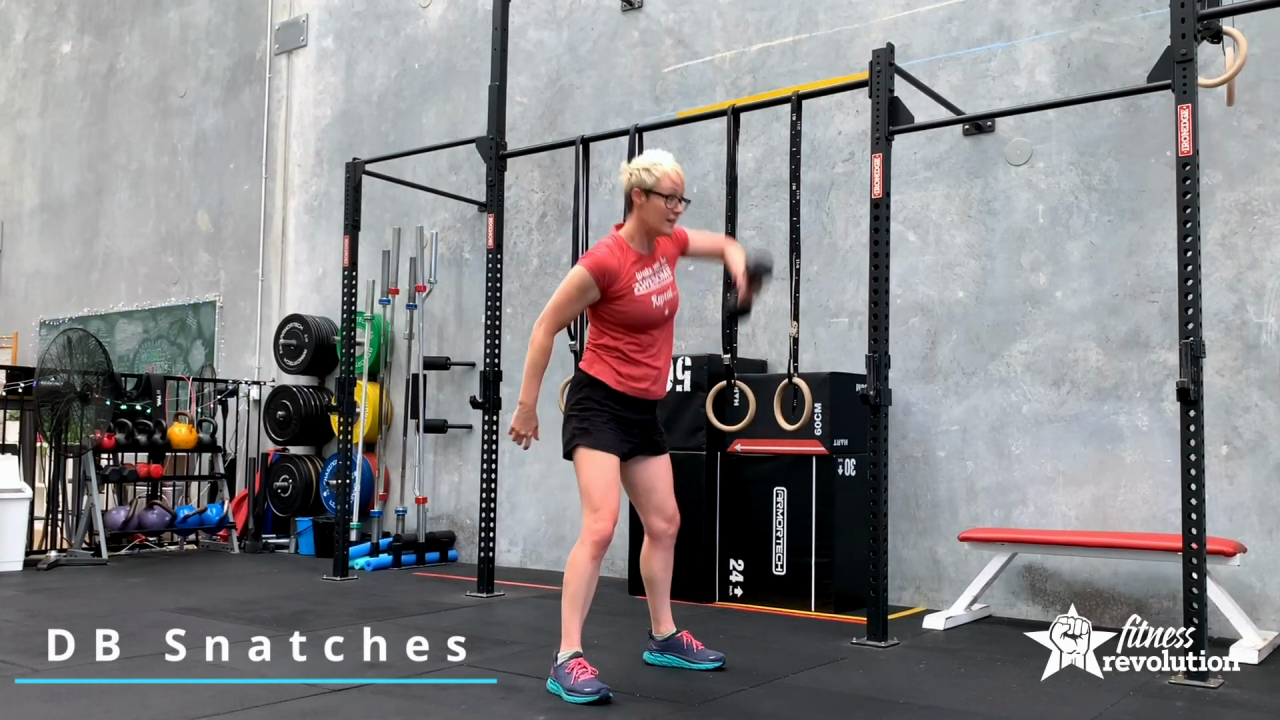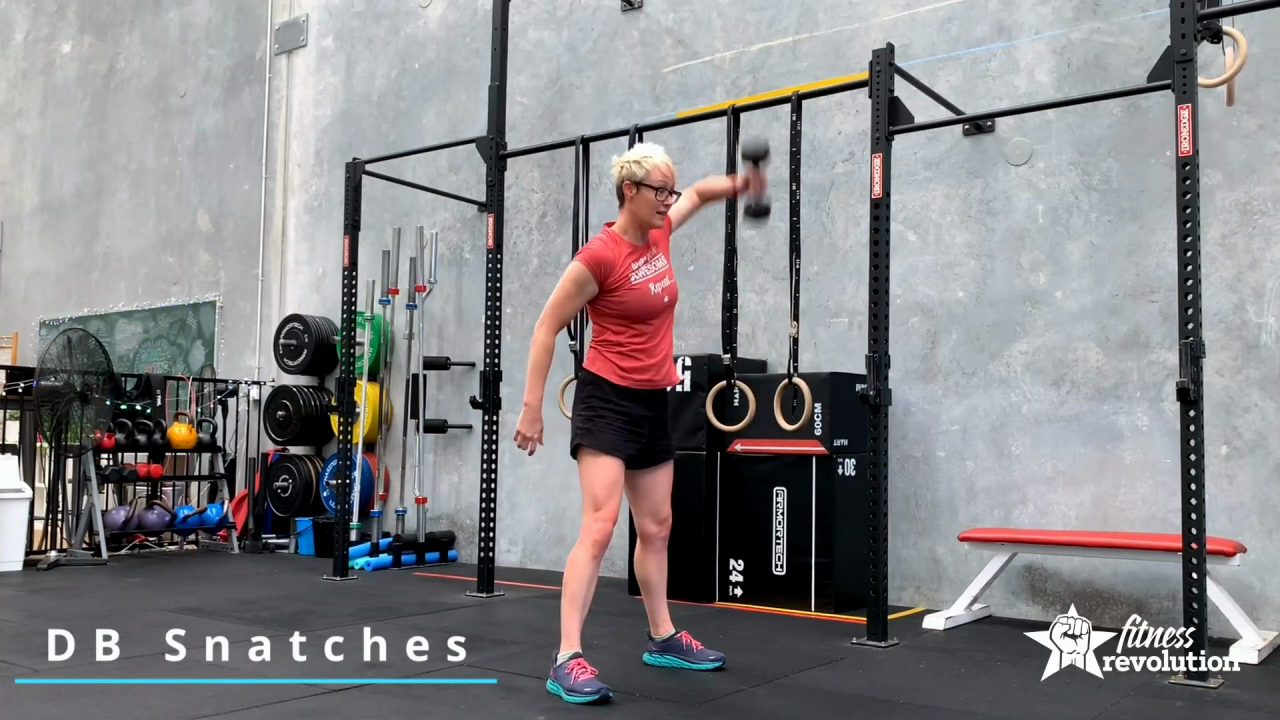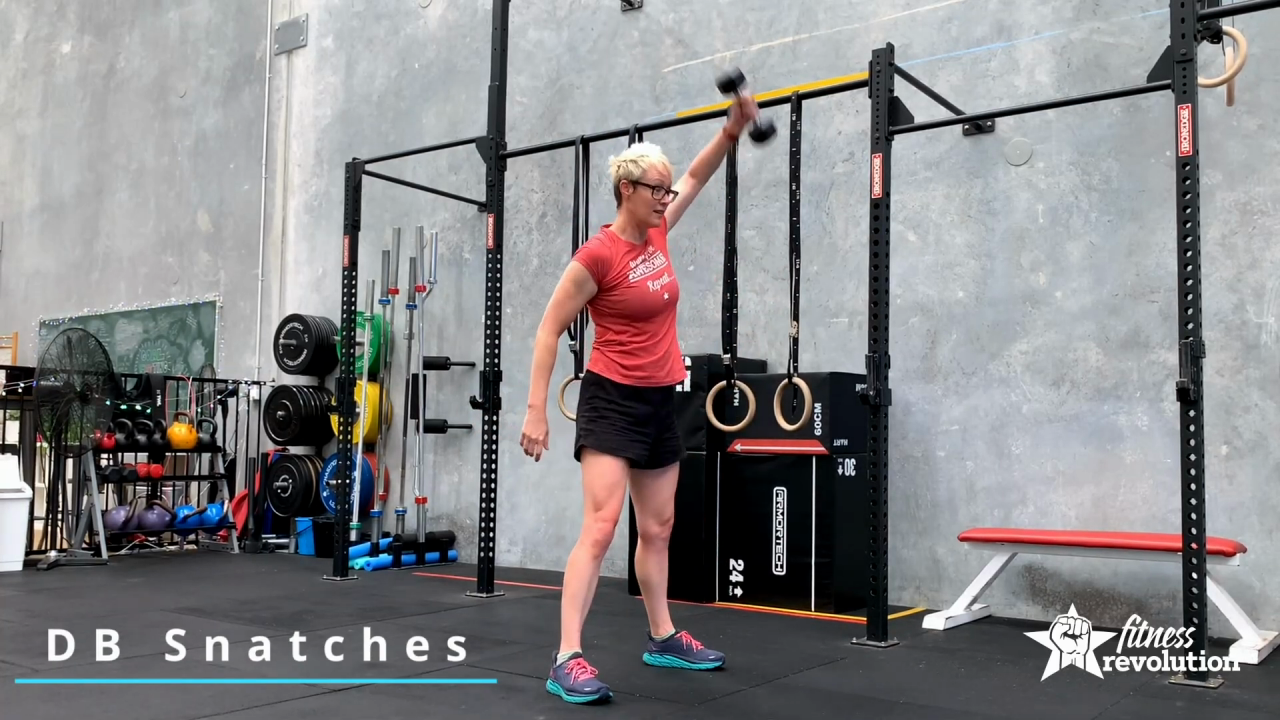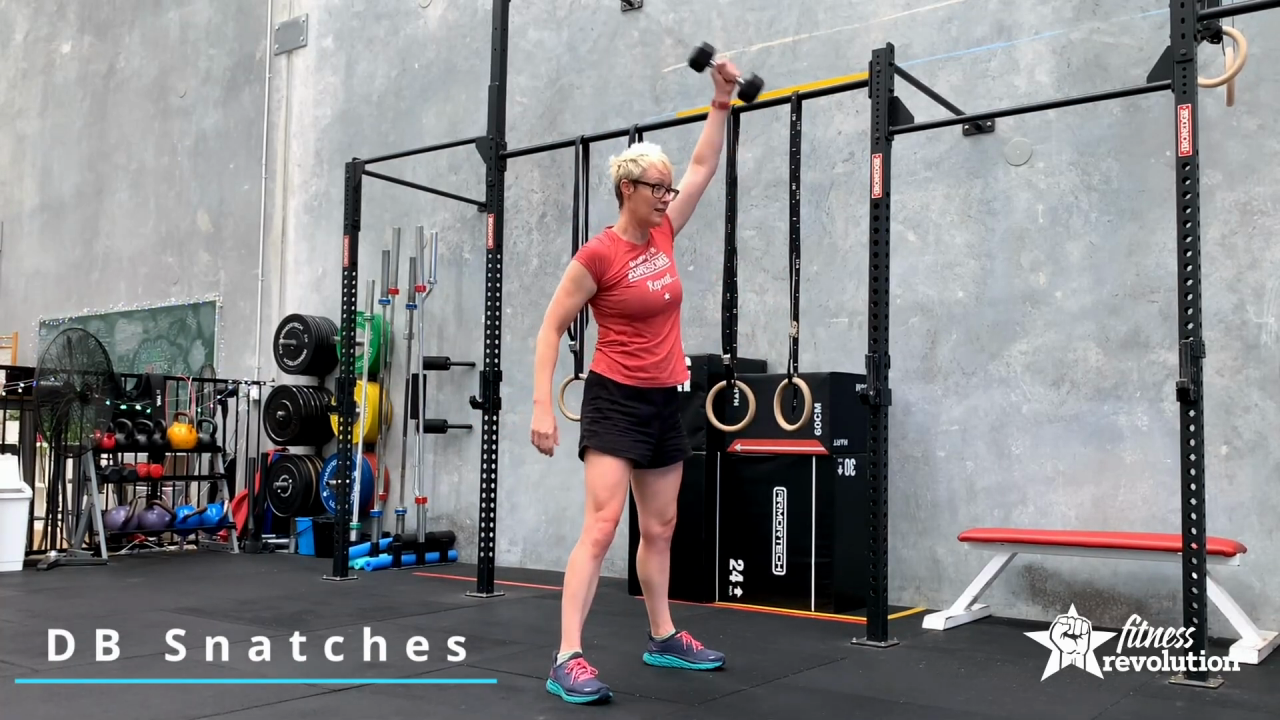
dt=0.1s
person 1, frame 1
left shoulder: (667, 242)
right shoulder: (603, 261)
left elbow: (718, 243)
right elbow: (546, 328)
left wrist: (738, 263)
right wrist: (526, 404)
left hip: (644, 407)
right hip: (599, 401)
left knee: (663, 524)
right knee: (600, 527)
left ankle: (664, 637)
right ankle: (568, 660)
person 1, frame 2
left shoulder: (660, 231)
right shoulder: (599, 254)
left elbow: (700, 192)
right elbow: (548, 328)
left wrist: (736, 183)
right wrist: (531, 408)
left hip: (654, 403)
right hip: (607, 399)
left knee: (657, 529)
right knee: (600, 528)
left ankle: (663, 637)
right ankle: (567, 660)
person 1, frame 3
left shoulder: (656, 233)
right shoulder: (596, 255)
left elbow: (698, 173)
right elbow: (549, 330)
left wrist: (733, 126)
right wrist: (535, 408)
left hip: (660, 401)
right hip: (610, 401)
left knee: (657, 529)
right knee: (600, 528)
left ankle: (662, 637)
right ankle: (566, 660)
person 1, frame 4
left shoulder: (663, 232)
right shoulder: (598, 256)
left elbow: (702, 166)
right elbow: (551, 329)
left wrist: (722, 102)
right wrist: (543, 406)
left hip: (664, 402)
right hip: (615, 401)
left knee: (659, 530)
right knee: (601, 529)
left ankle: (662, 637)
right ankle: (567, 659)
